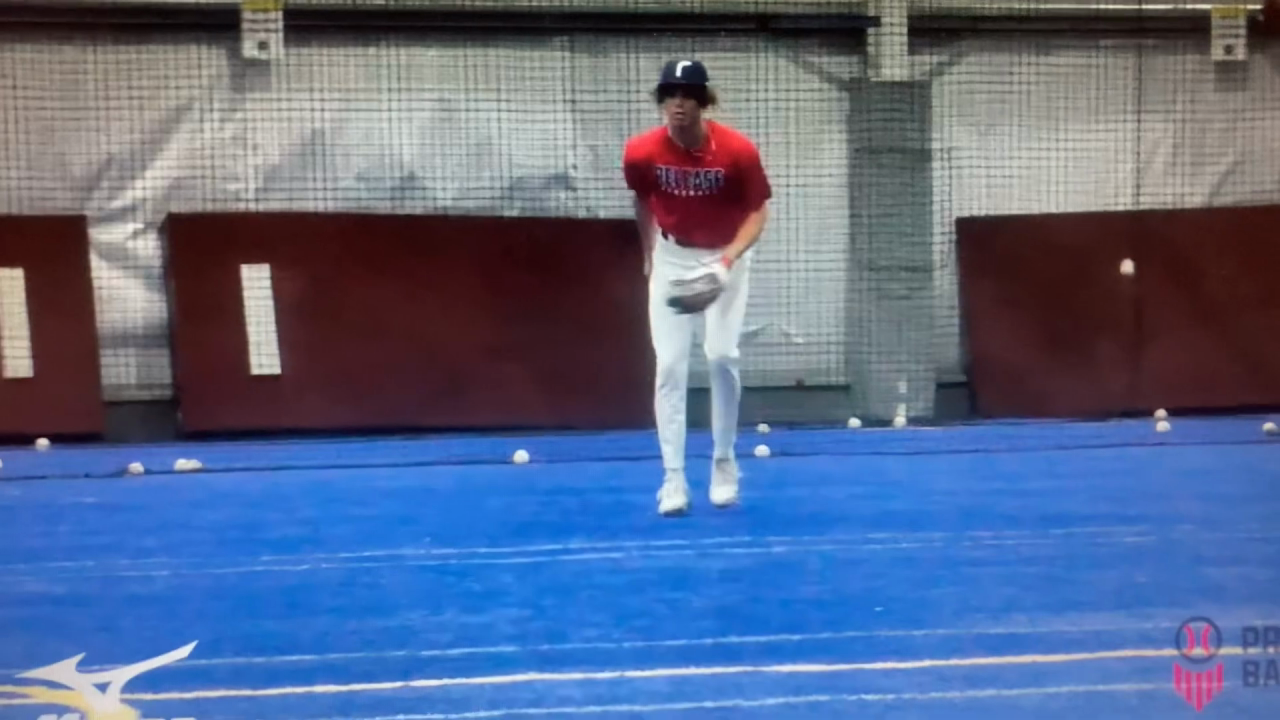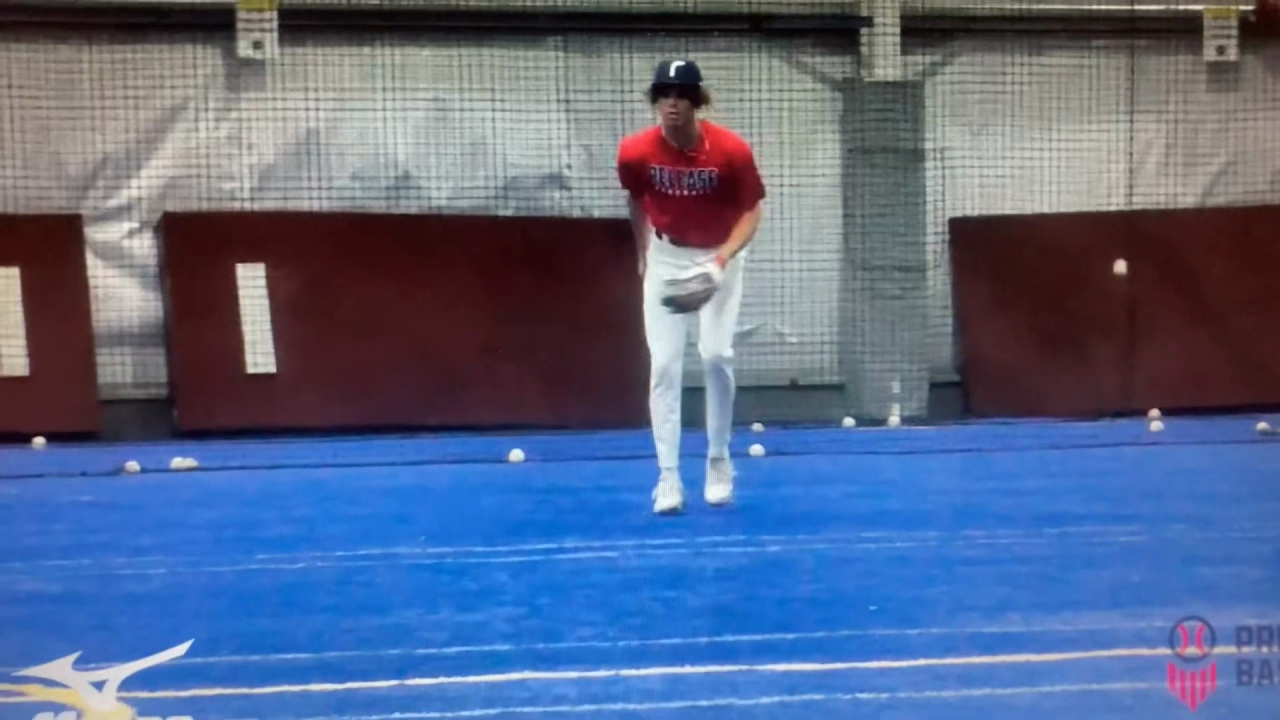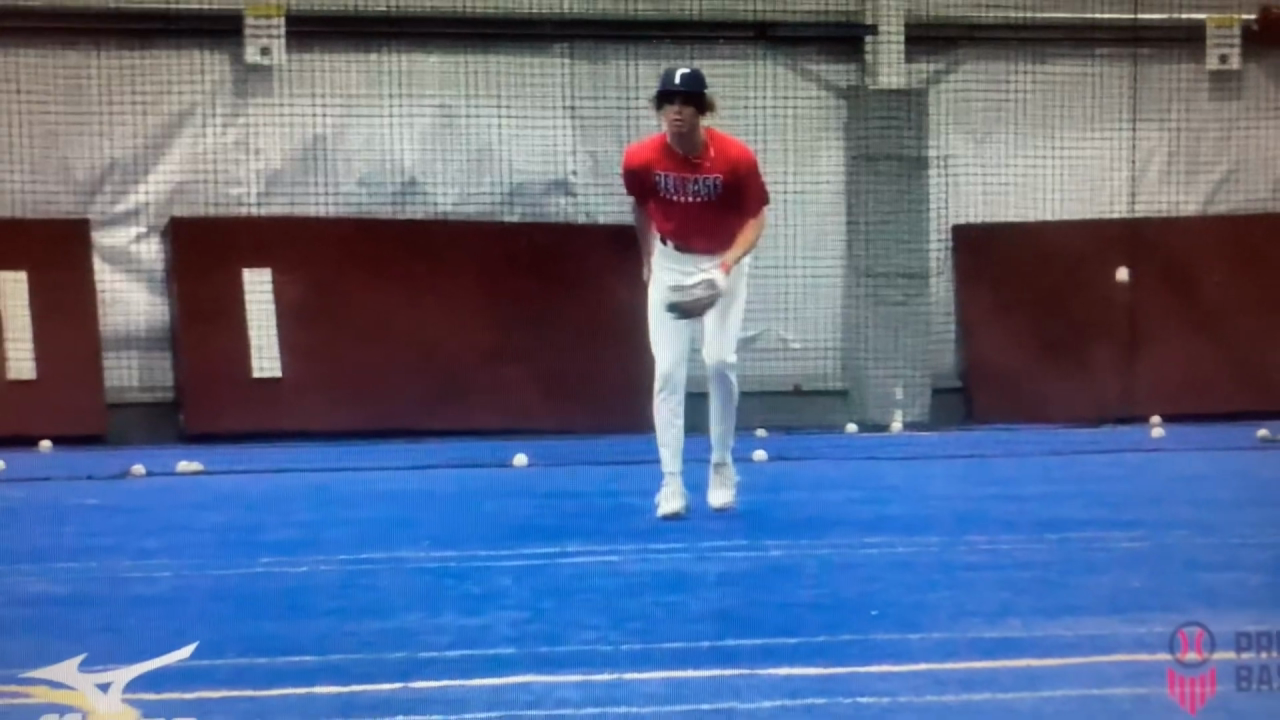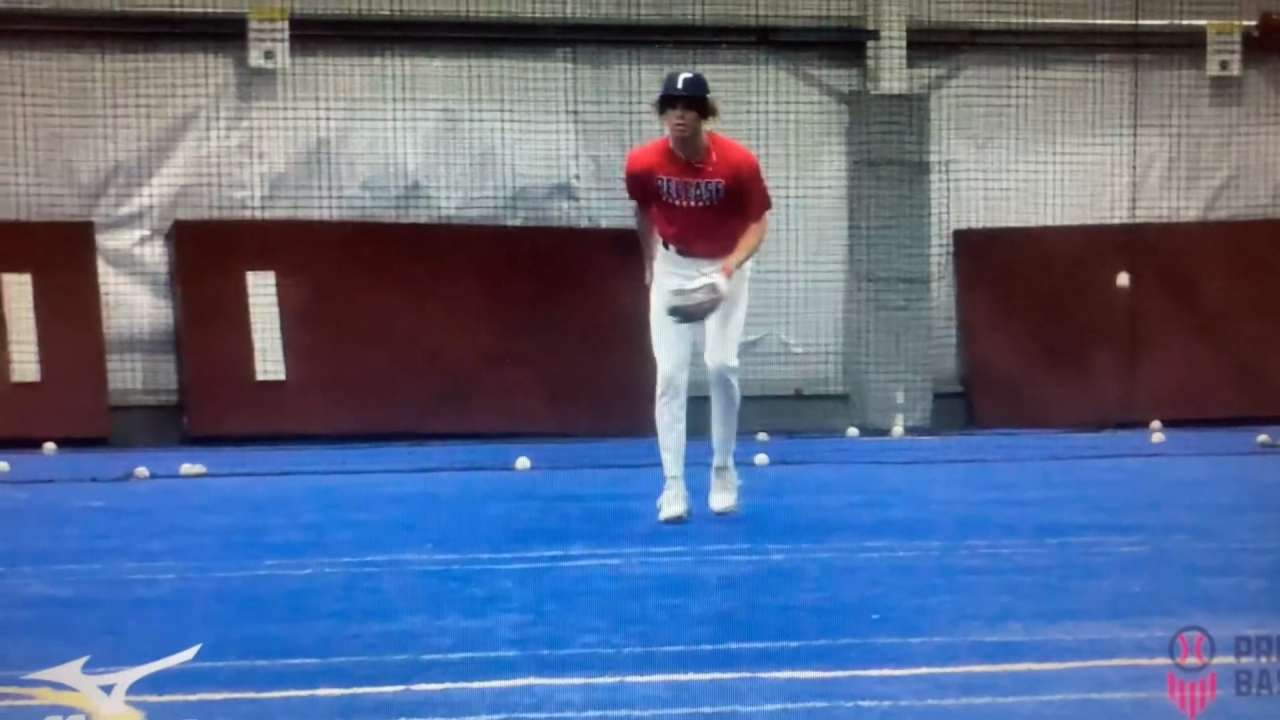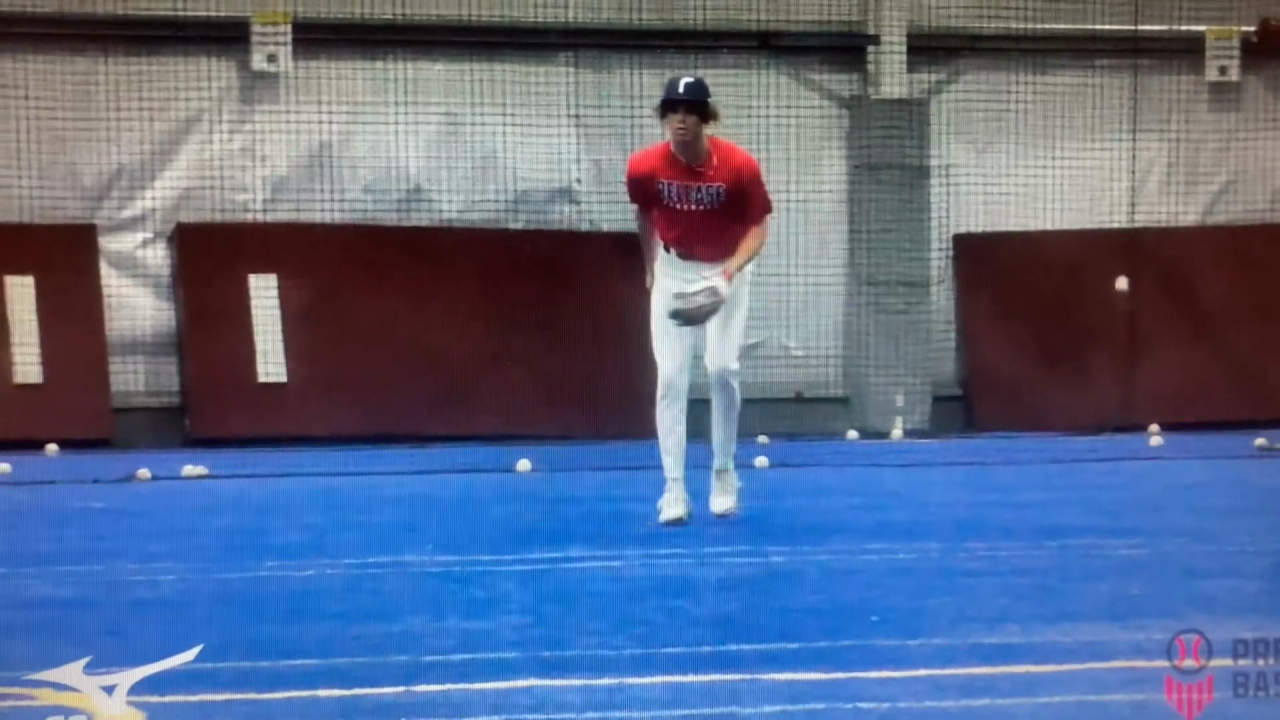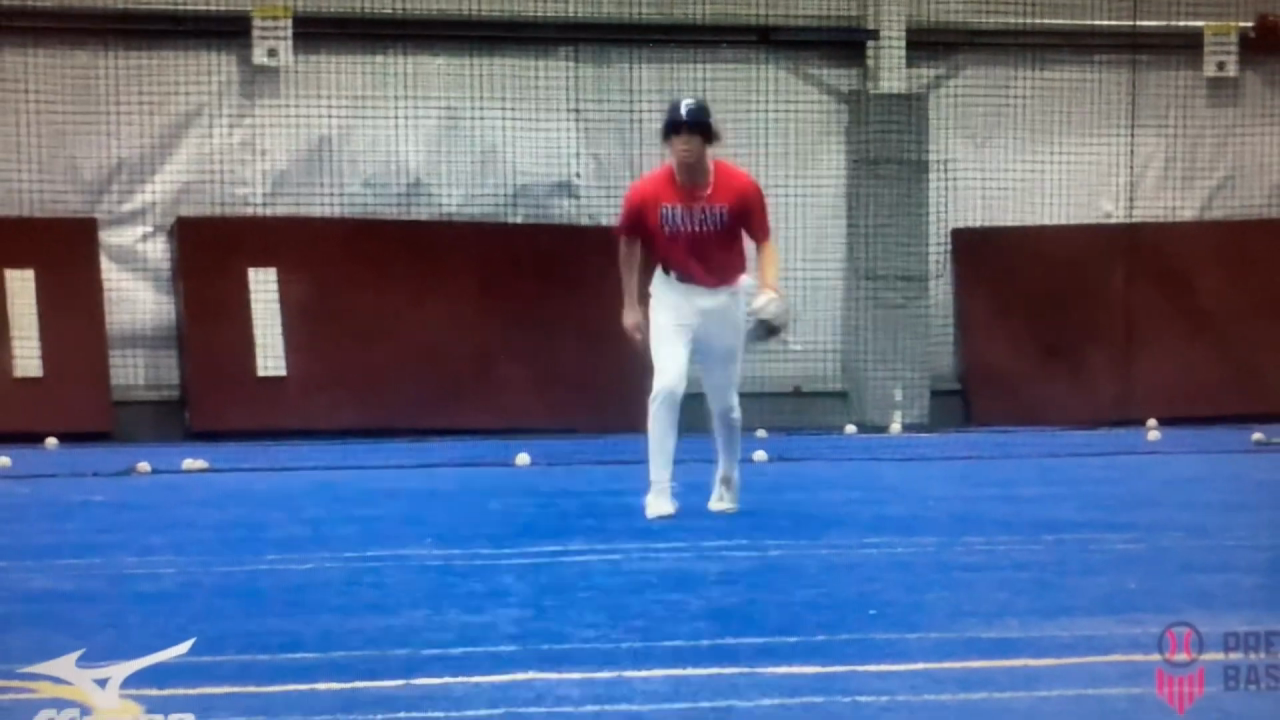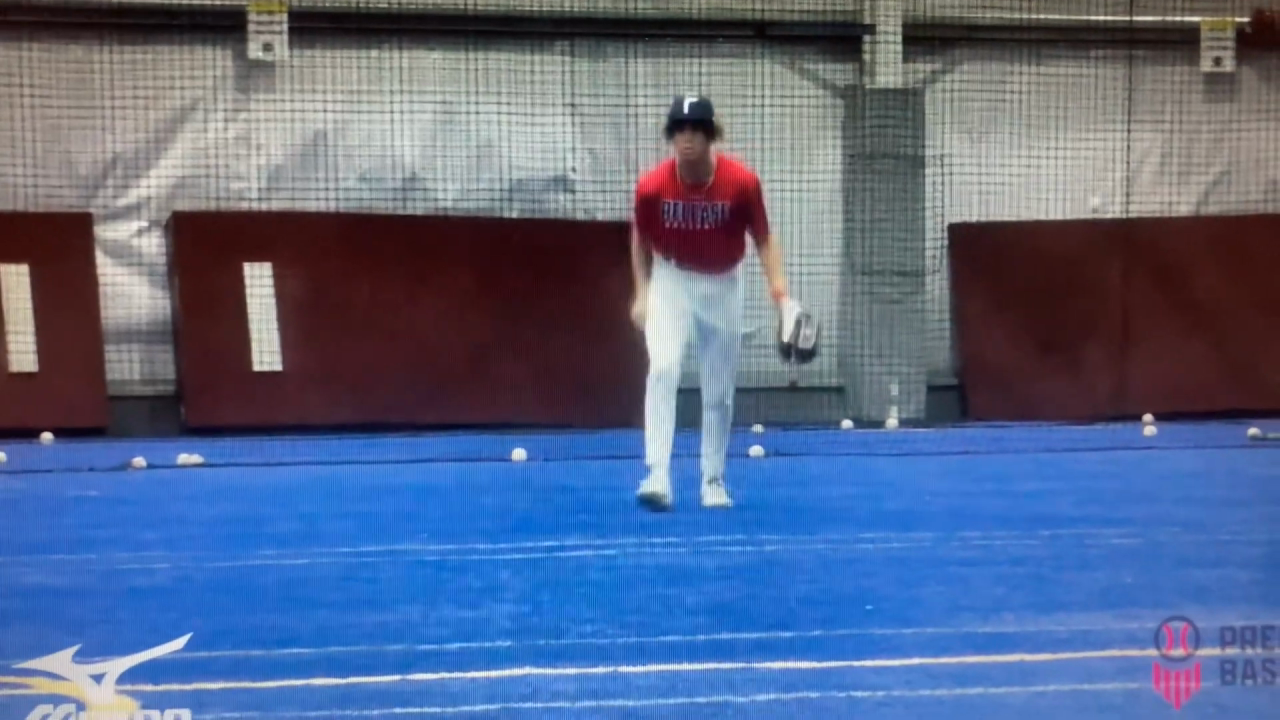
dt=0.2s
person 1, frame 1
left shoulder: (738, 150)
right shoulder: (641, 151)
left elbow: (757, 212)
left wrist: (726, 261)
right wrist: (649, 255)
left hip: (726, 257)
right hip: (671, 258)
left knee: (722, 357)
right knee: (670, 366)
left ankle: (724, 463)
right ankle: (674, 478)
person 1, frame 2
left shoulder: (732, 150)
right shoulder: (635, 151)
left elbow: (751, 212)
left wrist: (721, 261)
right wrist: (643, 255)
left hip: (720, 257)
right hip: (665, 258)
left knee: (716, 356)
right knee: (664, 365)
left ankle: (719, 462)
right ankle: (669, 477)
person 1, frame 3
left shoulder: (736, 157)
right shoulder: (640, 158)
left elbow: (755, 220)
left wrist: (725, 267)
right wrist: (648, 261)
left hip: (724, 263)
right hip: (670, 264)
left knee: (719, 361)
right knee: (668, 371)
left ankle: (722, 467)
right ankle: (671, 482)
person 1, frame 4
left shoulder: (739, 161)
right shoulder: (642, 162)
left elbow: (757, 224)
left wrist: (727, 271)
right wrist: (650, 265)
left hip: (727, 267)
right hip: (672, 269)
left knee: (721, 366)
right knee: (670, 375)
left ankle: (723, 471)
right ankle: (673, 486)
person 1, frame 5
left shoulder: (740, 165)
right shoulder: (644, 165)
left elbow: (758, 228)
left wrist: (727, 274)
right wrist: (651, 268)
left hip: (727, 271)
right hip: (673, 272)
left knee: (722, 370)
right knee: (671, 379)
left ankle: (723, 473)
right ankle: (674, 489)
person 1, frame 6
left shoulder: (741, 186)
right shoulder: (646, 191)
left elbow: (764, 241)
right elbow: (629, 244)
left wrist: (768, 288)
right wrist: (631, 304)
left hip: (726, 298)
right hip: (671, 296)
left knee: (724, 405)
right knee: (668, 385)
left ankle: (726, 479)
right ankle: (660, 490)
person 1, frame 7
left shoulder: (742, 181)
right shoulder: (651, 184)
left elbow: (763, 238)
right elbow: (641, 239)
left wrist: (779, 293)
right wrist: (641, 295)
left hip: (722, 286)
right hip: (670, 283)
left knee: (718, 394)
right knee: (663, 368)
left ankle: (713, 479)
right ankle: (658, 475)
